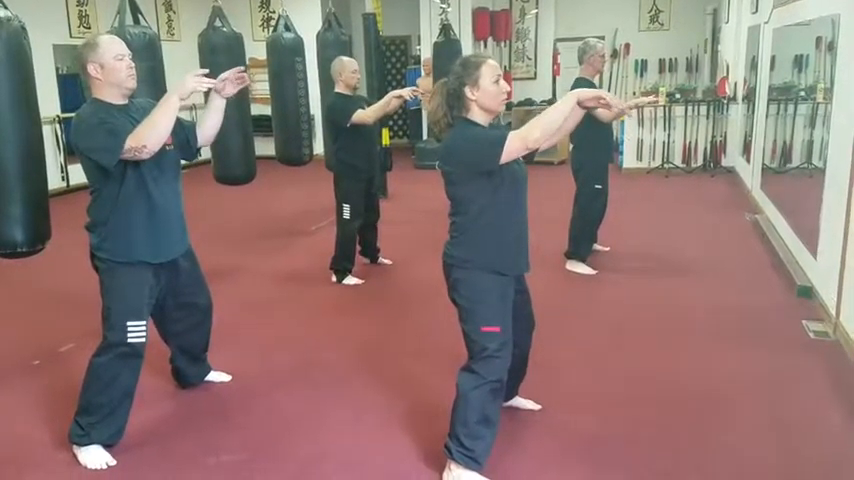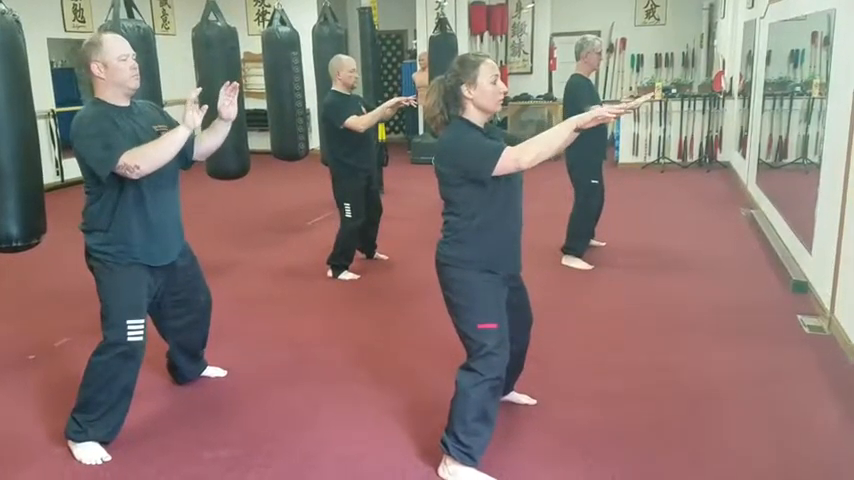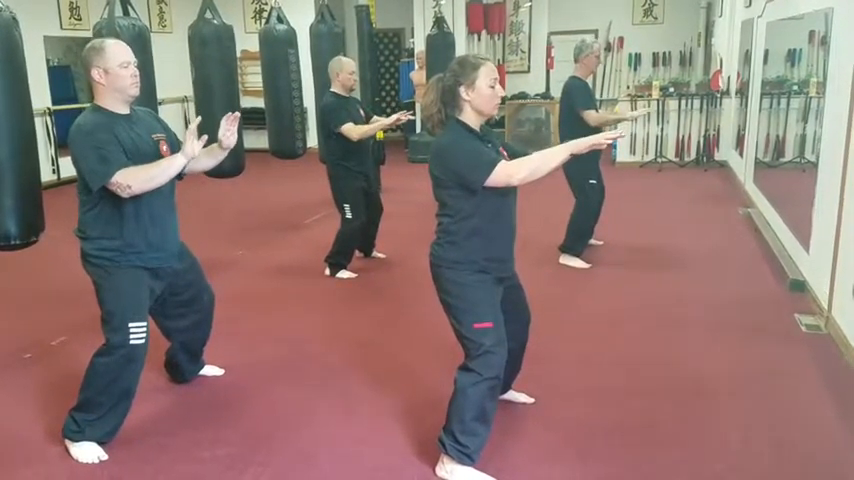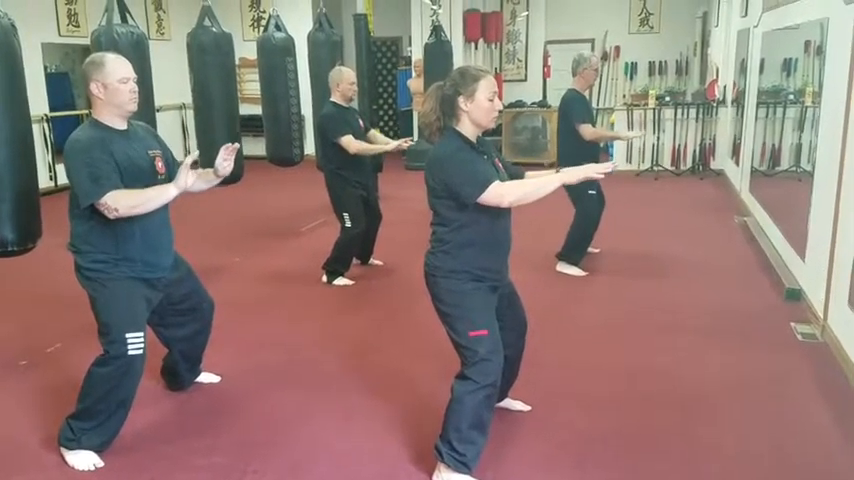
dt=0.5s
person 1, frame 1
left shoulder: (147, 107)
right shoulder: (90, 121)
left elbow: (197, 140)
right elbow: (141, 147)
left wrist: (218, 98)
right wrist: (176, 94)
left hip: (172, 243)
right hip: (125, 254)
left knee: (194, 310)
right knee: (124, 343)
left ankle: (192, 370)
right ankle: (88, 436)
person 1, frame 2
left shoulder: (150, 111)
right shoulder: (91, 122)
left elbow: (193, 153)
right elbow: (134, 165)
left wrist: (223, 121)
right wrist: (184, 126)
left hip: (169, 244)
right hip: (120, 254)
left knee: (194, 306)
right knee: (123, 342)
left ankle: (189, 367)
right ankle: (84, 433)
person 1, frame 3
left shoulder: (148, 119)
right shoulder: (89, 130)
left elbow: (187, 166)
right elbow: (125, 183)
left wrist: (221, 147)
right wrist: (182, 155)
left hip: (166, 247)
right hip: (118, 258)
left knee: (198, 304)
right knee: (127, 344)
left ankle: (186, 365)
right ankle: (82, 431)
person 1, frame 4
left shoulder: (145, 133)
right shoulder: (84, 145)
left elbow: (179, 181)
right elbow: (114, 205)
left wrist: (215, 174)
right wrist: (174, 187)
left hip: (160, 259)
right hip: (112, 269)
left knee: (197, 311)
right knee: (125, 354)
left ankle: (182, 373)
right ankle: (78, 439)
person 2, frame 1
left shoulder: (492, 134)
right shoulder: (462, 142)
left elbow: (546, 139)
right elbow: (530, 139)
left wrist: (582, 106)
right wrist: (575, 96)
left hip: (504, 263)
right hip: (476, 268)
left knee: (520, 331)
right knee: (489, 356)
left ankle: (504, 393)
person 2, frame 2
left shoulder: (488, 134)
right shoulder: (457, 142)
left elbow: (528, 151)
right elbow: (521, 158)
left wrist: (583, 123)
right wrist: (576, 121)
left hip: (498, 262)
right hip: (469, 268)
left knee: (517, 327)
right knee: (488, 353)
left ankle: (500, 389)
person 2, frame 3
left shoulder: (484, 137)
right shoulder: (452, 145)
left elbow: (523, 160)
right elbow: (513, 174)
left wrist: (578, 146)
right wrist: (574, 146)
left hip: (493, 261)
right hip: (463, 268)
left knee: (516, 324)
right knee: (486, 351)
left ankle: (497, 387)
person 2, frame 4
left shoulder: (481, 148)
right shoulder: (448, 156)
left elbow: (519, 177)
right elbow: (504, 196)
left wrist: (565, 171)
right wrist: (567, 176)
left hip: (488, 271)
right hip: (458, 278)
left knee: (513, 330)
right knee: (483, 361)
left ankle: (494, 396)
person 3, frame 1
left shoulder: (588, 85)
right shoulder: (582, 87)
left elbow: (602, 115)
right elbow: (605, 116)
left wrist: (627, 106)
right wrist: (633, 103)
left hip: (595, 155)
right hip: (587, 157)
left knee: (597, 201)
right knee: (587, 203)
left ankle: (588, 242)
right ankle: (574, 257)
person 3, frame 2
left shoulder: (584, 82)
right shoulder: (577, 84)
left hip: (590, 152)
right hip: (581, 154)
left knee: (595, 197)
right knee: (586, 199)
left ankle: (585, 237)
right ankle: (571, 253)
person 3, frame 3
left shoulder: (581, 85)
right shoulder: (574, 86)
left elbow: (592, 118)
right elbow: (592, 119)
left wrist: (616, 118)
right wrist: (624, 117)
left hip: (586, 155)
right hip: (577, 156)
left knee: (596, 196)
right knee: (587, 200)
left ankle: (584, 236)
right ankle: (568, 252)
person 3, frame 4
left shoulder: (579, 98)
right shoulder: (573, 99)
left elbow: (589, 132)
right elbow: (588, 133)
left wrist: (613, 135)
right wrist: (619, 135)
left hip: (583, 165)
right hip: (574, 167)
left knee: (596, 204)
right knee: (588, 210)
left ankle: (581, 244)
right ankle: (566, 260)
person 4, frame 1
left shoulder: (358, 99)
right shoulder: (336, 105)
left elbow: (385, 110)
right elbow: (368, 117)
left wrist: (401, 97)
right wrist: (392, 94)
left hip: (368, 169)
right hip: (349, 173)
left knee: (371, 215)
right knee: (350, 221)
left ankle: (371, 253)
right ankle: (340, 271)
person 4, frame 2
left shoulder: (355, 99)
right shoulder: (332, 103)
left elbow: (380, 116)
right elbow: (360, 125)
left wrist: (396, 106)
right wrist: (386, 104)
left hip: (366, 167)
right hip: (347, 171)
left knee: (373, 210)
right knee: (353, 219)
left ankle: (368, 249)
right ankle: (337, 267)
person 4, frame 3
left shoulder: (353, 101)
right shoulder: (330, 105)
left elbow: (373, 122)
right elbow: (354, 133)
left wrist: (392, 120)
right wrist: (386, 122)
left hip: (364, 168)
right hip: (344, 172)
left knee: (374, 209)
right knee: (354, 219)
left ankle: (366, 248)
right ankle: (335, 265)
person 4, frame 4
left shoulder: (352, 112)
right shoulder: (330, 115)
left elbow: (371, 134)
right elbow: (352, 147)
left wrist: (394, 143)
right wrist: (387, 147)
left hip: (361, 177)
right hip: (342, 181)
left knee: (373, 217)
right knee: (353, 227)
left ankle: (363, 256)
right ankle: (332, 273)
